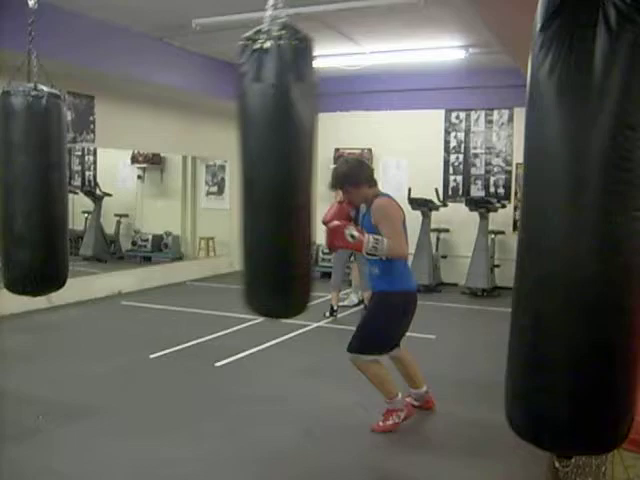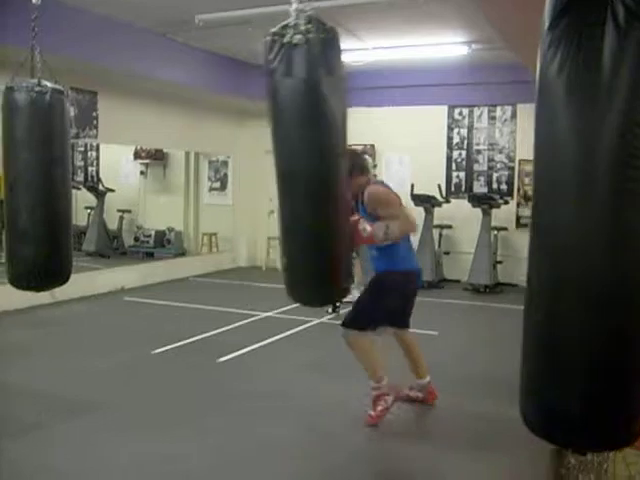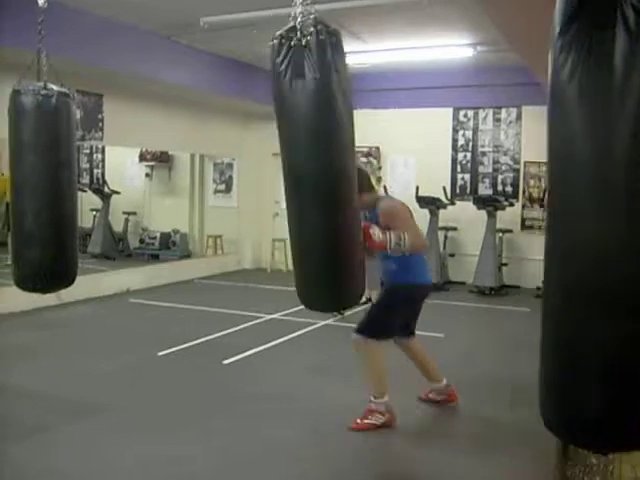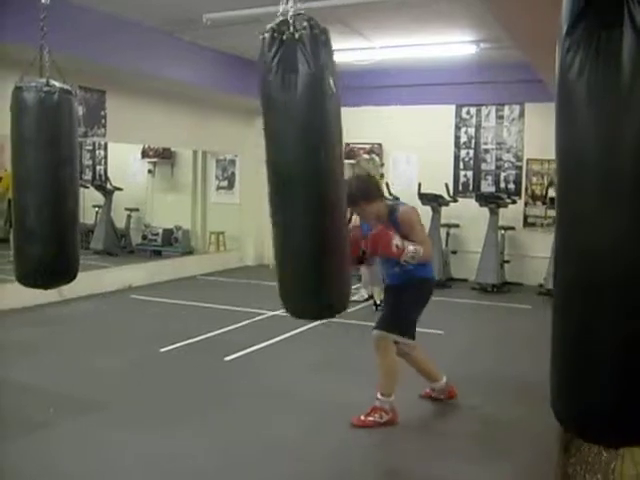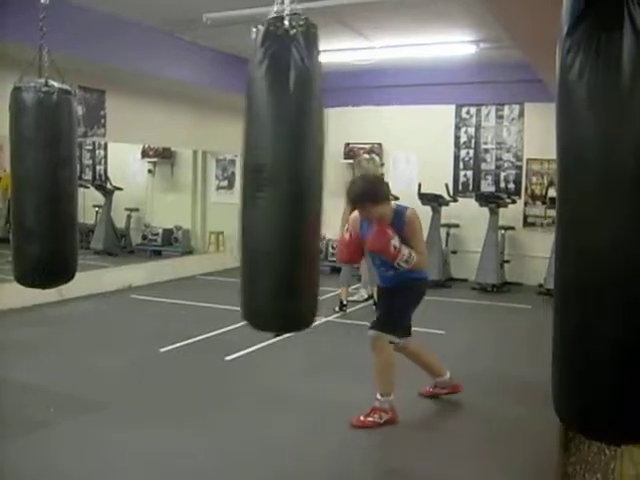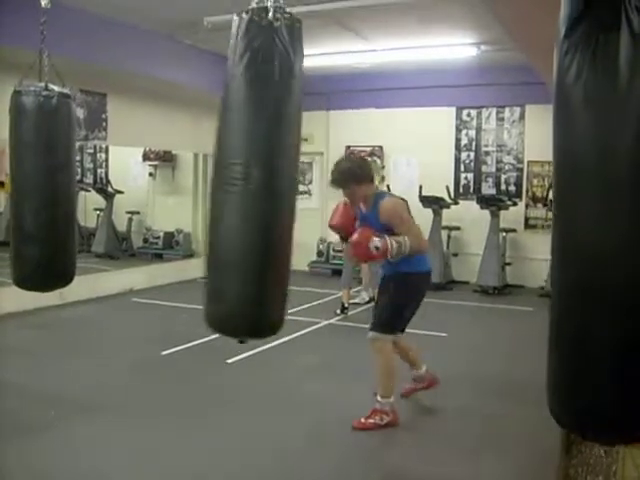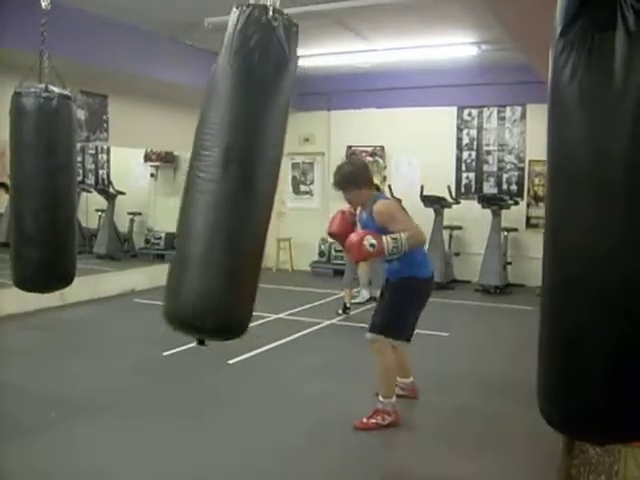
dt=0.2s
person 1, frame 1
left shoulder: (383, 206)
right shoulder: (370, 207)
left elbow: (400, 251)
right elbow: (373, 245)
left wrist: (358, 240)
right wrist: (343, 233)
left hip: (394, 293)
right hip: (390, 290)
left knee: (360, 353)
right knee: (389, 347)
left ankle: (398, 406)
right ankle: (421, 395)
person 1, frame 2
left shoulder: (374, 193)
right shoulder: (367, 193)
left elbow: (409, 226)
left wrist: (370, 232)
right wrist: (353, 229)
left hip: (394, 273)
right hip: (405, 271)
left knee: (353, 330)
right knee: (400, 329)
left ankle: (382, 391)
right ankle: (423, 387)
person 1, frame 3
left shoulder: (388, 208)
right shoulder: (371, 211)
left elbow: (419, 242)
right elbow: (372, 248)
left wrist: (382, 240)
right wrist: (363, 240)
left hip: (408, 284)
right hip: (400, 283)
left knee: (364, 340)
right knee: (404, 338)
left ankle: (380, 409)
right ankle: (442, 388)
person 1, frame 4
left shoulder: (403, 213)
right shoulder: (360, 222)
left elbow: (428, 254)
left wrist: (398, 248)
left hip: (418, 281)
right hip: (393, 284)
left knee: (383, 337)
right knee: (399, 344)
left ankle: (385, 407)
right ankle: (442, 386)
person 1, frame 5
left shoulder: (407, 218)
right shoulder: (357, 220)
left elbow: (420, 262)
right elbow: (350, 258)
left wrist: (395, 250)
right wrist: (348, 250)
left hip: (410, 284)
right hip: (386, 285)
left knee: (379, 337)
right knee: (400, 340)
left ankle: (384, 408)
right ankle: (445, 381)
person 1, frame 6
left shoulder: (389, 205)
right shoulder: (361, 206)
left elbow: (420, 242)
right elbow: (364, 240)
left wrist: (383, 246)
right wrist: (349, 231)
left hip: (413, 275)
right hip: (393, 274)
left knee: (379, 335)
right knee: (391, 332)
left ankle: (385, 410)
right ankle: (422, 374)
person 1, frame 7
left shoulder: (384, 208)
right shoulder: (363, 213)
left elbow: (418, 236)
right elbow: (365, 247)
left wrist: (378, 246)
right wrist: (349, 240)
left hip: (415, 280)
right hip: (396, 278)
left knee: (378, 337)
right knee: (388, 336)
left ankle: (387, 410)
right ankle: (406, 384)
